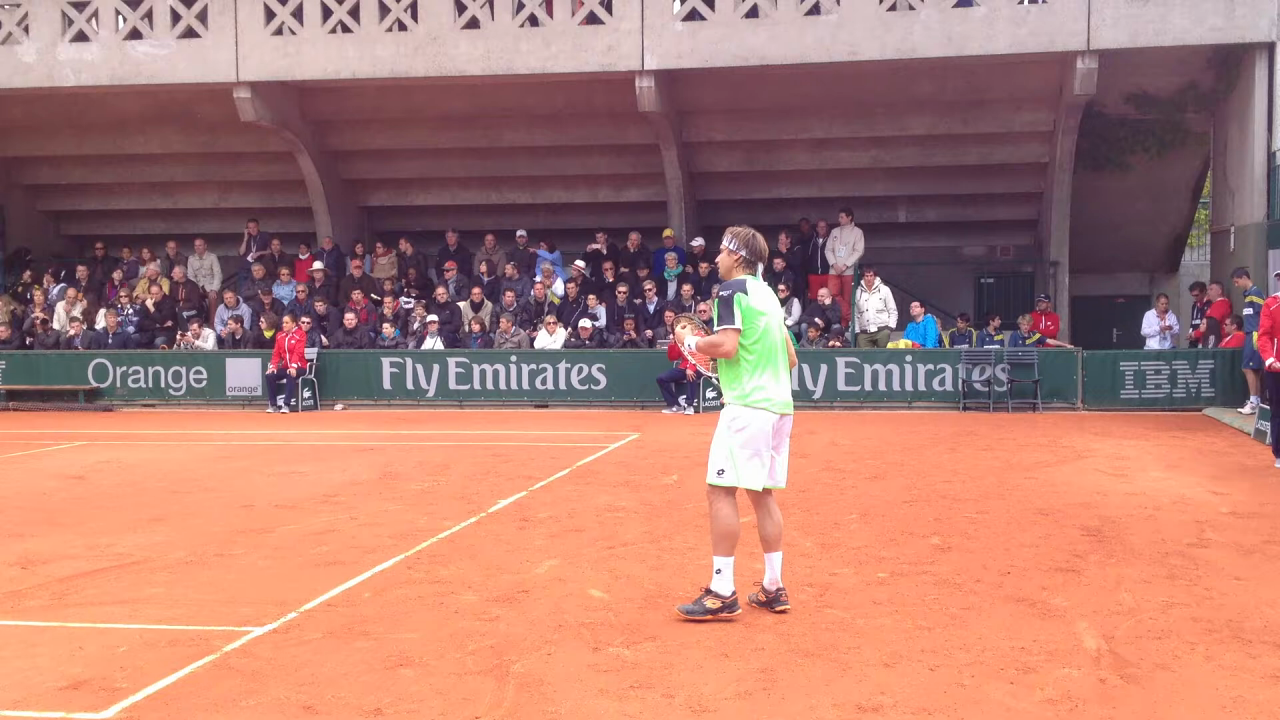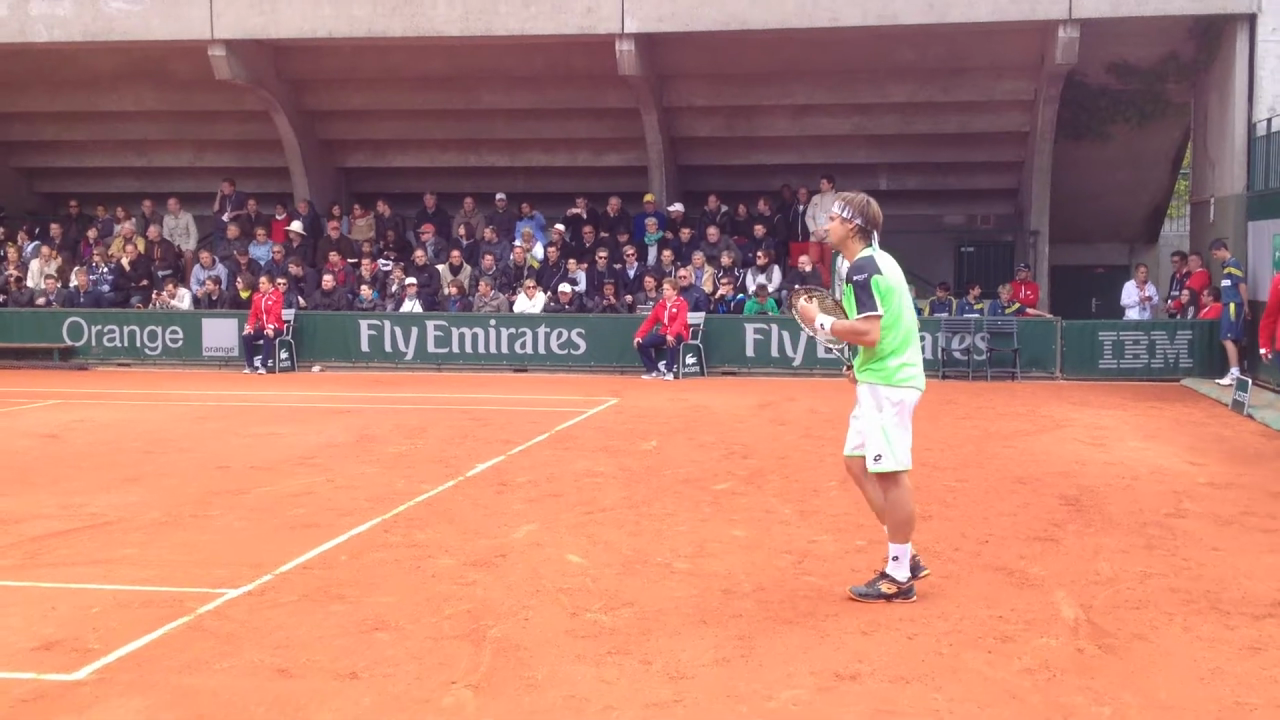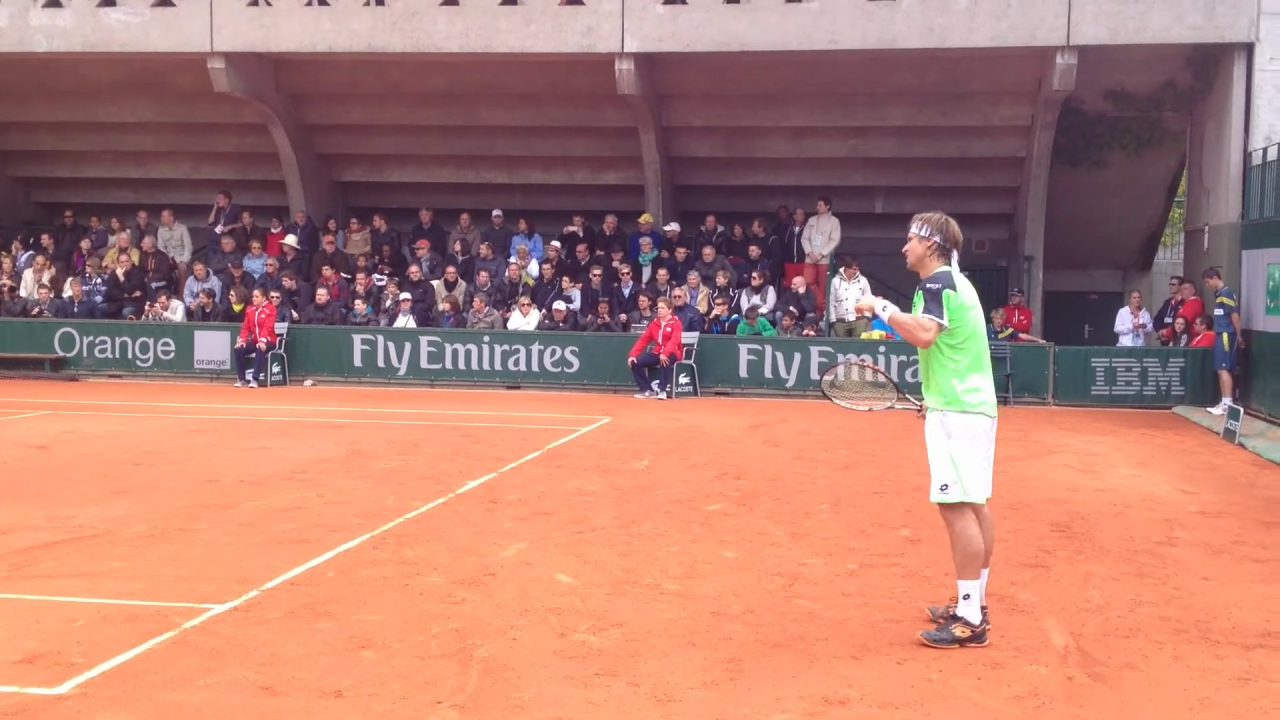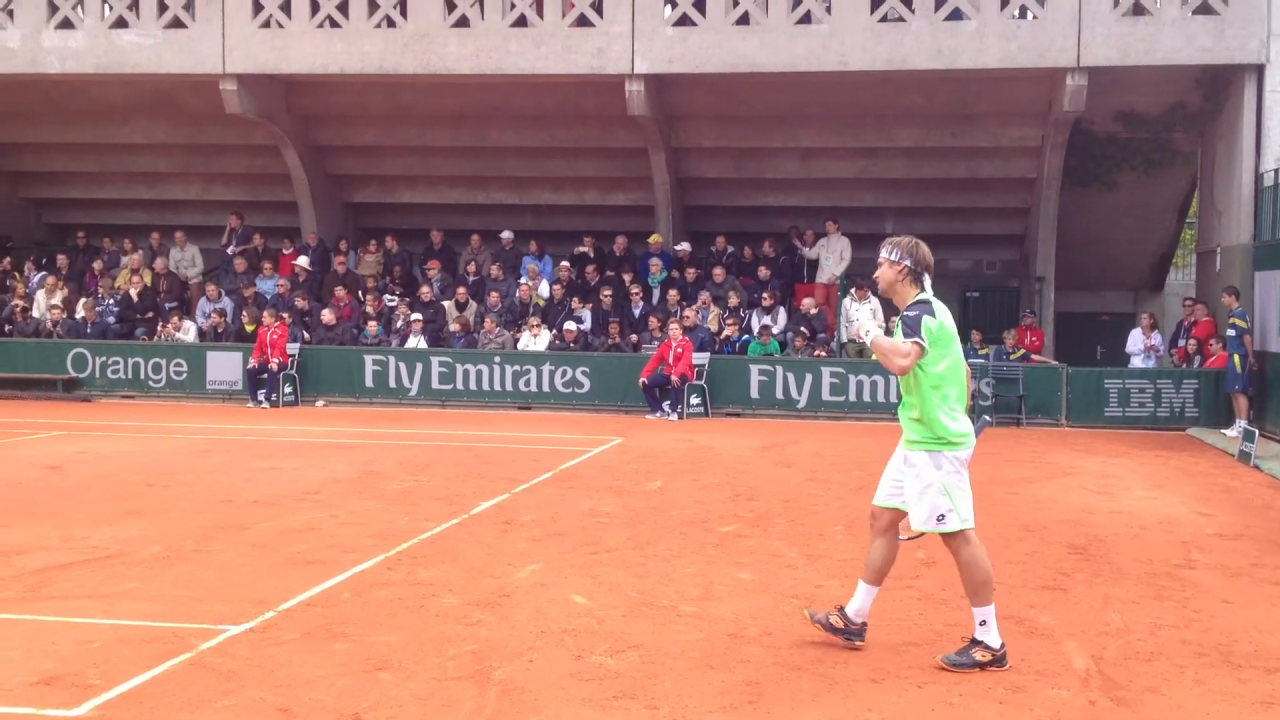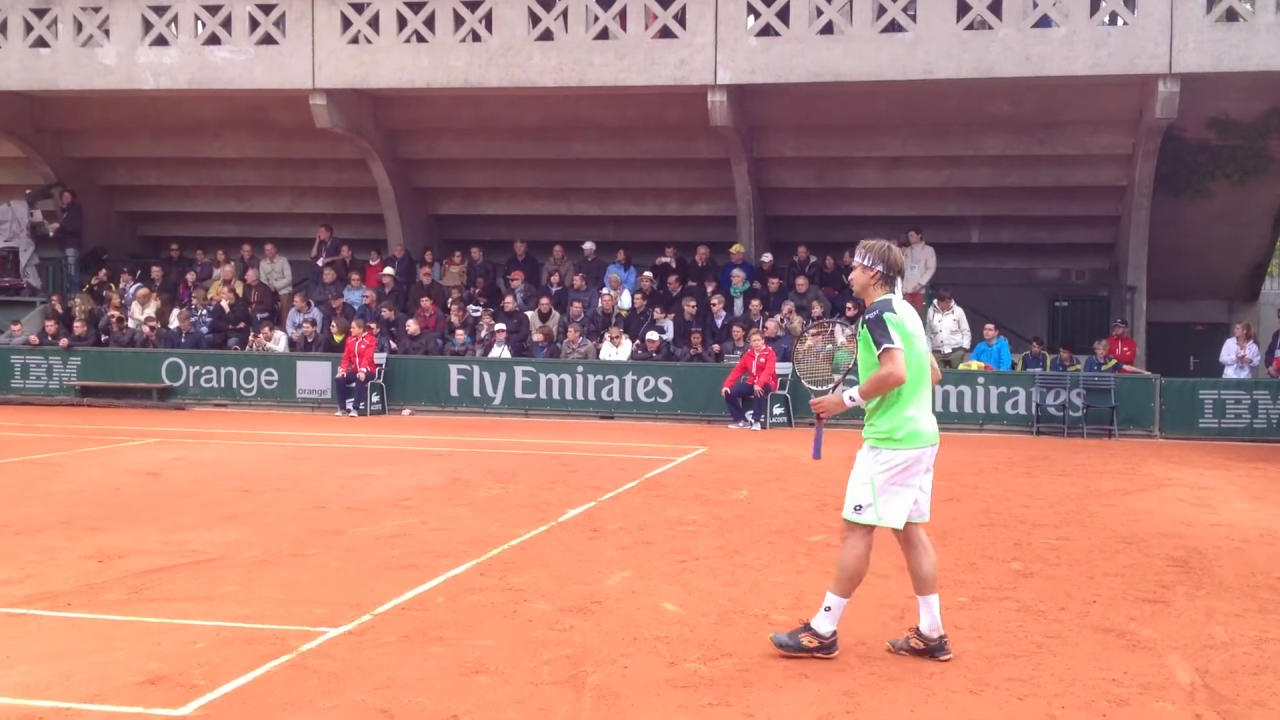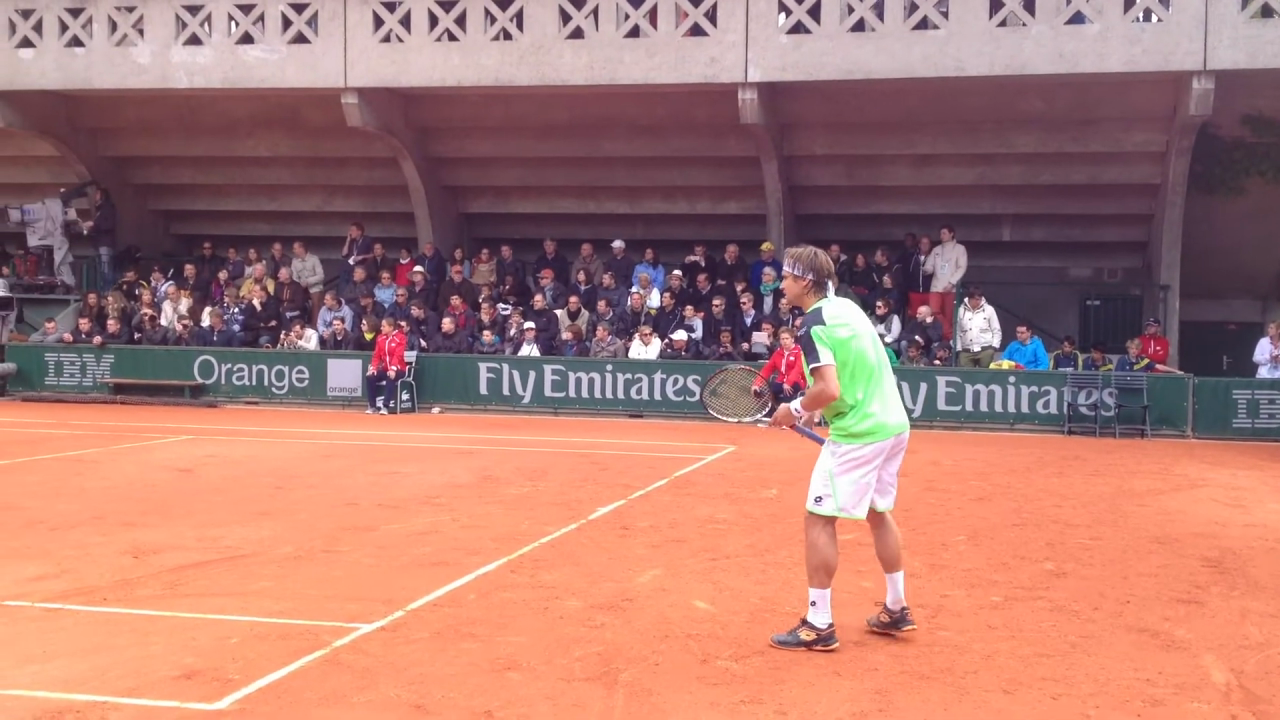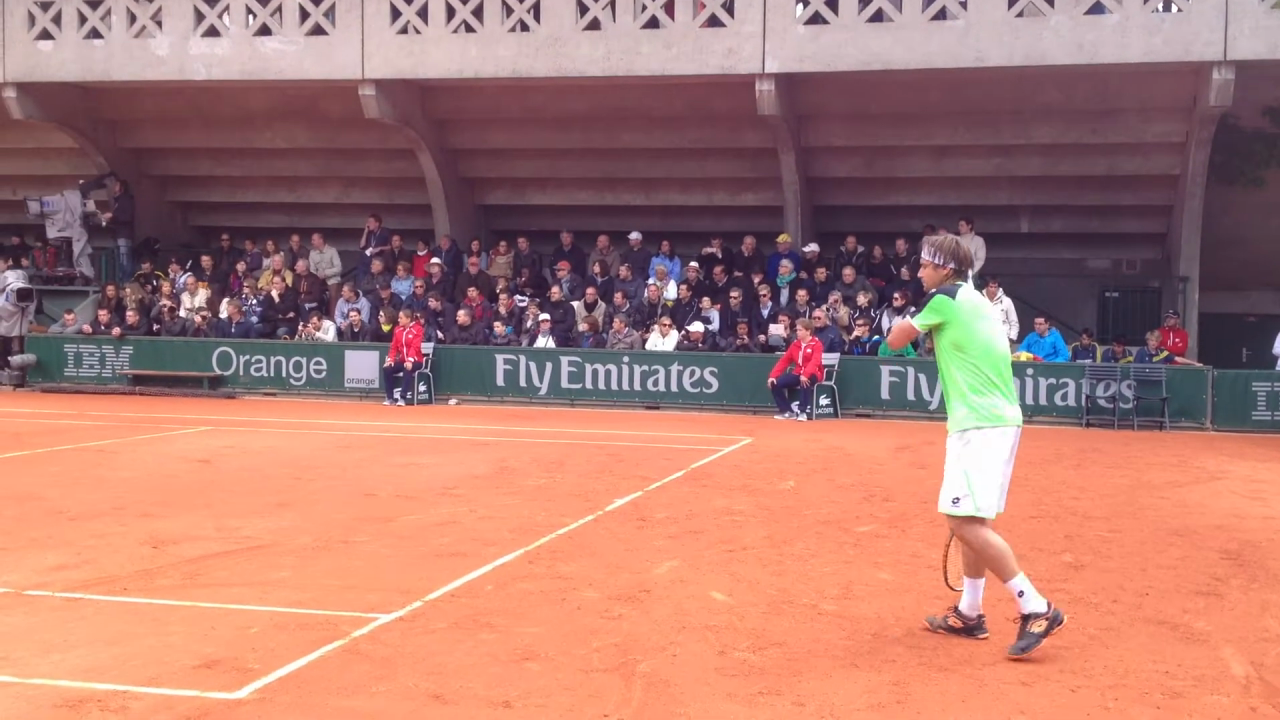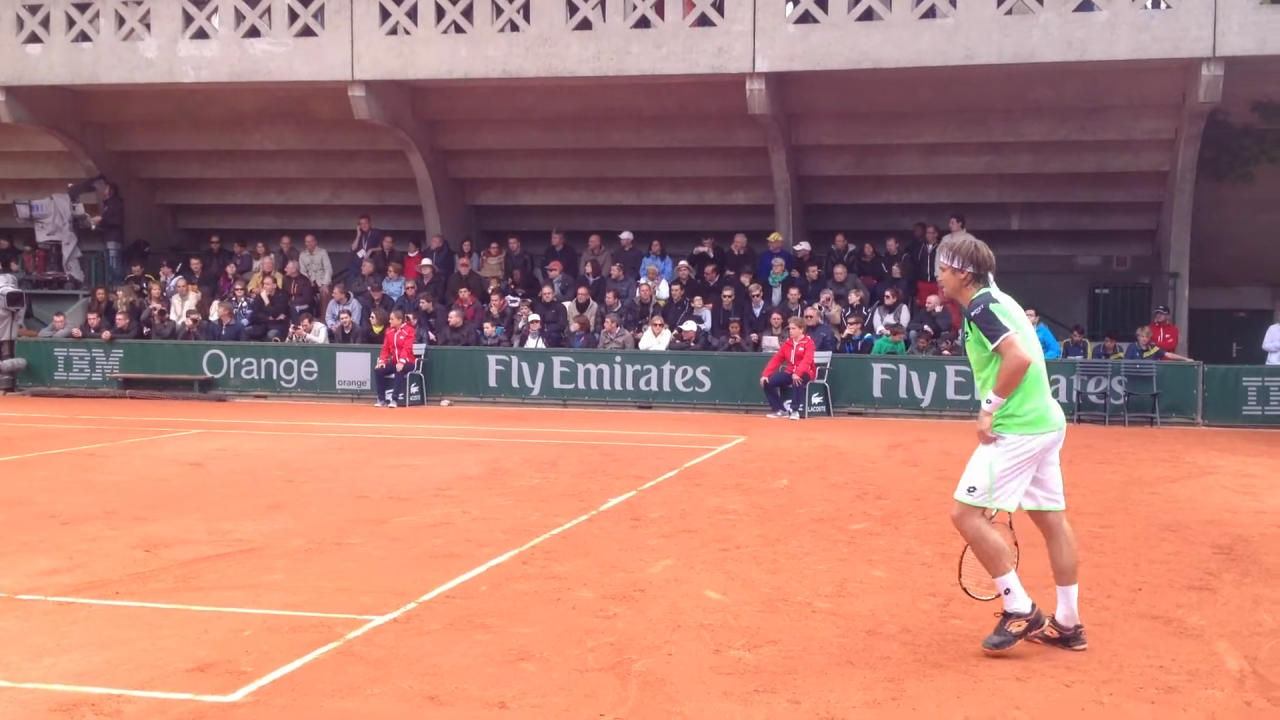
dt=0.7s
person 1, frame 1
left shoulder: (732, 289)
right shoulder: (767, 293)
left elbow: (726, 346)
right elbow: (789, 358)
left wrist: (689, 341)
left hip: (749, 407)
right hip: (778, 404)
left knee: (722, 493)
right knee: (762, 495)
left ankle: (722, 592)
right ankle: (773, 586)
person 1, frame 2
left shoulder: (862, 268)
right shoulder: (878, 261)
left elbow: (869, 334)
left wrist: (818, 319)
right wrist: (862, 365)
left hip: (886, 384)
right hip: (886, 380)
left knee: (890, 475)
right knee: (859, 464)
left ankle: (897, 575)
right ankle: (906, 559)
person 1, frame 3
left shoulder: (939, 282)
right shoulder: (952, 282)
left elbow: (923, 335)
left wrist: (881, 307)
right wrist: (934, 400)
left hip: (957, 412)
right hip: (970, 408)
left knee: (957, 509)
right knee: (973, 508)
left ankle: (970, 620)
right ankle: (972, 604)
person 1, frame 4
left shoulder: (921, 312)
right shoulder: (923, 310)
left elbow: (901, 362)
right elbow: (964, 375)
left wrist: (870, 333)
right wrist: (958, 414)
left hip: (937, 444)
right hip: (919, 441)
left knee: (957, 535)
right knee: (883, 521)
left ankle: (990, 642)
right ankle: (854, 618)
person 1, frame 5
left shoulder: (878, 313)
right shoulder: (904, 311)
left elbow: (896, 372)
right elbow: (933, 373)
left wrist: (847, 398)
left hip: (892, 442)
right hip: (921, 437)
left knee: (856, 531)
right knee: (910, 530)
left ankle: (822, 631)
right ankle: (931, 633)
person 1, frame 6
left shoulder: (813, 325)
right shoulder: (848, 307)
left elbow: (829, 390)
left wrist: (795, 409)
right wrist: (814, 405)
left hip: (857, 435)
right hip: (893, 426)
left knee: (819, 521)
right knee: (878, 515)
left ankle: (819, 624)
right ankle: (895, 608)
person 1, frame 7
left shoulder: (948, 297)
right shoulder: (980, 303)
left elbow: (897, 338)
left wrist: (915, 319)
left hip: (979, 428)
right hip: (998, 424)
left knee: (970, 525)
right knee: (967, 518)
left ankle: (1037, 610)
right ankle: (969, 613)
person 1, frame 8
left shoulder: (981, 307)
right shoulder: (999, 302)
left elbow: (1019, 359)
left wrist: (990, 404)
left hip: (1017, 430)
right hip: (1046, 424)
left knee: (966, 514)
right knee: (1051, 520)
left ankle: (1019, 607)
right ankle: (1067, 623)
